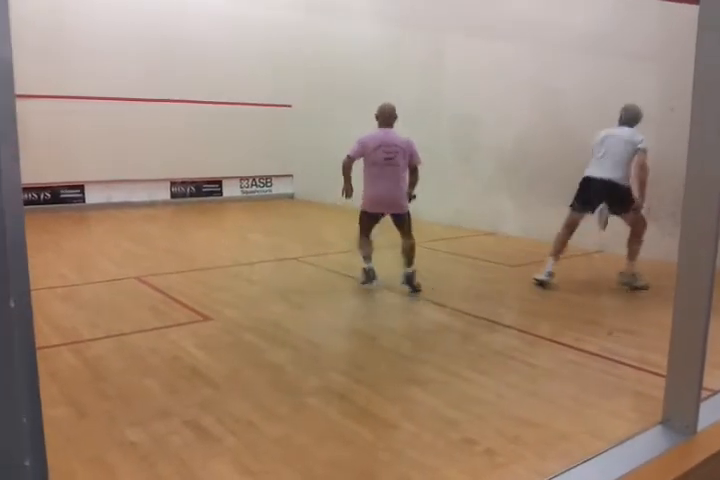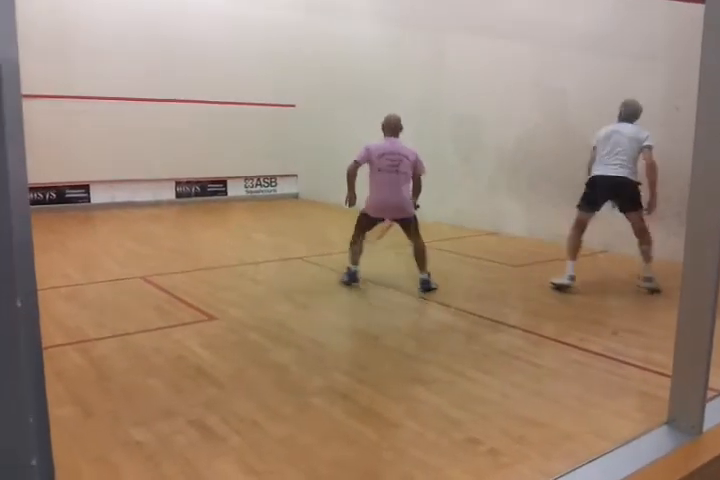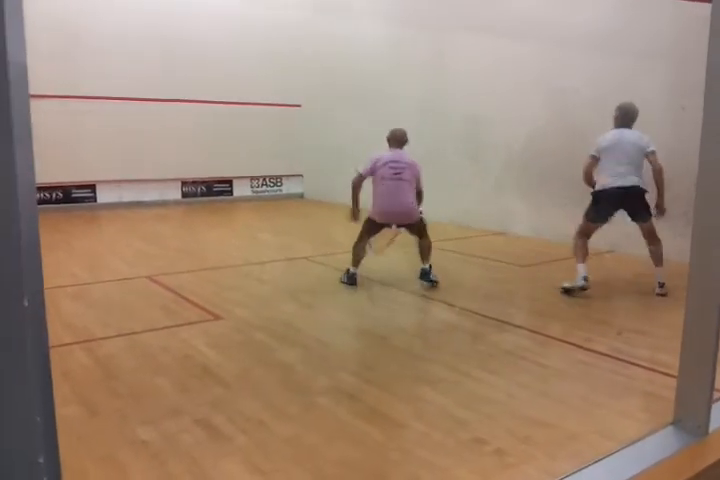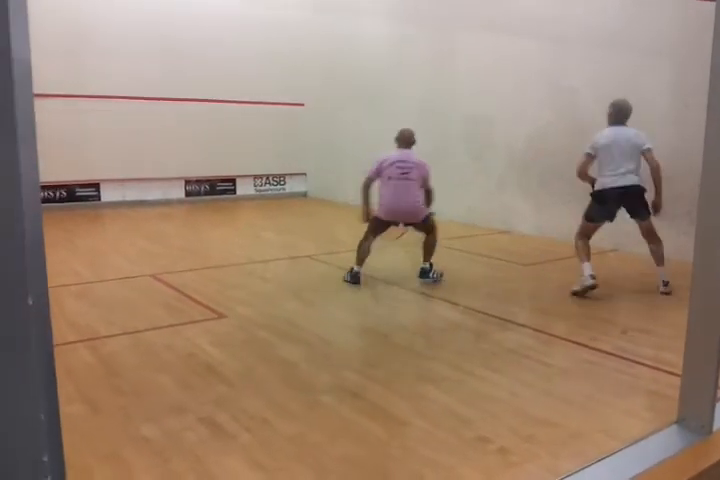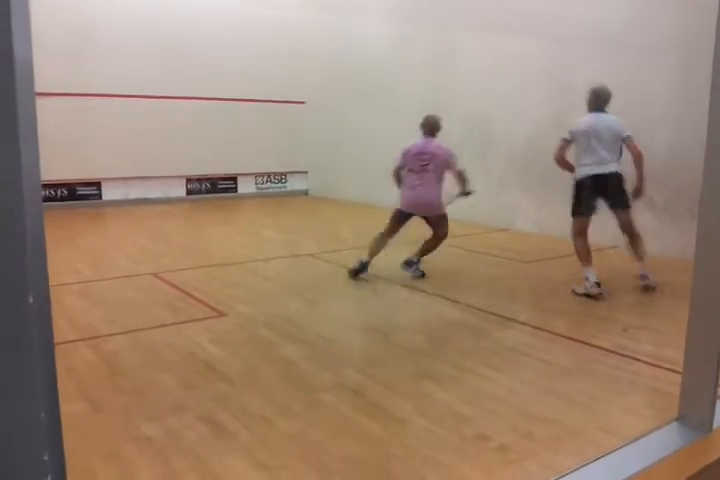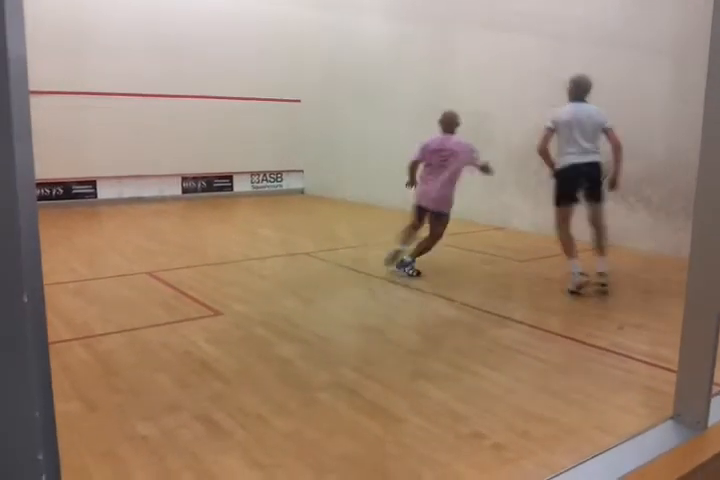
dt=0.1s
person 1, frame 1
left shoulder: (604, 133)
right shoulder: (637, 138)
right elbow: (641, 165)
right wrist: (640, 198)
left hip: (590, 180)
right hip: (616, 184)
left knee: (569, 226)
right knee: (639, 224)
left ankle: (549, 271)
right ankle: (629, 274)
person 1, frame 2
left shoulder: (604, 131)
right shoulder: (641, 134)
left elbow: (591, 164)
right elbow: (650, 163)
right wrist: (653, 196)
left hip: (598, 179)
right hip: (625, 181)
left knee: (577, 227)
right knee: (641, 231)
left ankle: (569, 275)
right ankle: (648, 277)
person 1, frame 3
left shoulder: (604, 139)
right shoulder: (642, 139)
left elbow: (587, 173)
right elbow: (657, 168)
left wrist: (597, 187)
right wrist: (661, 200)
left hip: (605, 191)
right hip: (633, 191)
left knee: (580, 235)
right knee: (652, 237)
left ankle: (581, 277)
right ankle: (660, 282)
person 1, frame 4
left shoulder: (599, 137)
right shoulder: (637, 136)
left elbow: (581, 171)
right elbow: (655, 165)
left wrist: (595, 183)
right wrist: (658, 196)
left hip: (605, 189)
right hip: (633, 189)
left knee: (581, 236)
right knee: (652, 237)
left ankle: (588, 276)
right ankle: (664, 281)
person 1, frame 5
left shoulder: (579, 124)
right shoulder: (617, 123)
left elbow: (559, 157)
right elbow: (637, 153)
left wrist: (575, 170)
right wrist: (640, 183)
left hip: (586, 180)
right hip: (612, 177)
left knee: (578, 234)
right knee: (629, 229)
left ankle: (591, 282)
right ankle: (644, 275)
person 1, frame 6
left shoulder: (560, 114)
right shoulder: (598, 113)
left elbow: (542, 146)
right elbow: (616, 144)
left wrist: (553, 166)
right wrist: (616, 174)
left hip: (566, 169)
right hip: (592, 168)
left knee: (562, 225)
right knee: (597, 223)
left ankle: (578, 274)
right ankle: (602, 273)
person 2, frame 1
left shoulder: (366, 140)
right shoulder: (406, 143)
left elbow: (347, 163)
right elbow: (414, 172)
left wrist: (347, 184)
right wrist: (410, 191)
left hip: (372, 199)
right hip: (398, 199)
left knee: (364, 234)
right knee: (407, 237)
left ankle: (368, 268)
right ankle: (409, 274)
person 2, frame 2
left shoulder: (371, 149)
right shoulder: (411, 153)
left elbow: (352, 169)
right elbow: (417, 182)
left wrist: (351, 192)
right wrist: (414, 200)
left hip: (376, 204)
right hip: (402, 205)
left knee: (358, 234)
right knee: (416, 238)
left ankle: (352, 272)
right ankle: (424, 278)
person 2, frame 3
left shoulder: (378, 160)
right shoulder: (413, 164)
left elbow: (357, 181)
right elbow: (419, 192)
left wrist: (354, 206)
right wrist: (416, 210)
left hip: (381, 211)
right hip: (407, 211)
left knee: (363, 238)
right knee: (424, 237)
left ankle: (352, 273)
right ankle: (426, 270)
person 2, frame 4
left shoulder: (385, 160)
right shoulder: (421, 164)
left elbow: (367, 184)
right elbow: (428, 190)
left wrist: (366, 208)
right wrist: (426, 209)
left hip: (388, 209)
right hip: (415, 209)
left knee: (368, 237)
right knee: (432, 232)
left ankle: (355, 272)
right ankle: (426, 268)
person 2, frame 5
left shoulder: (409, 149)
right shoulder: (445, 151)
left elbow: (396, 172)
right elbow: (459, 174)
left wrist: (404, 188)
right wrist: (464, 188)
left hip: (409, 200)
right hip: (432, 203)
left knee: (388, 232)
right knee: (441, 233)
left ankle: (364, 263)
right ankle: (413, 261)
person 2, frame 6
left shoulder: (428, 144)
right shoulder: (466, 147)
left elbow: (413, 164)
right elbow: (482, 167)
left wrist: (412, 179)
right wrist: (487, 167)
left hip: (423, 194)
right hip: (442, 198)
left knee: (415, 225)
right knee: (435, 235)
left ankle: (400, 251)
right ankle: (406, 261)
